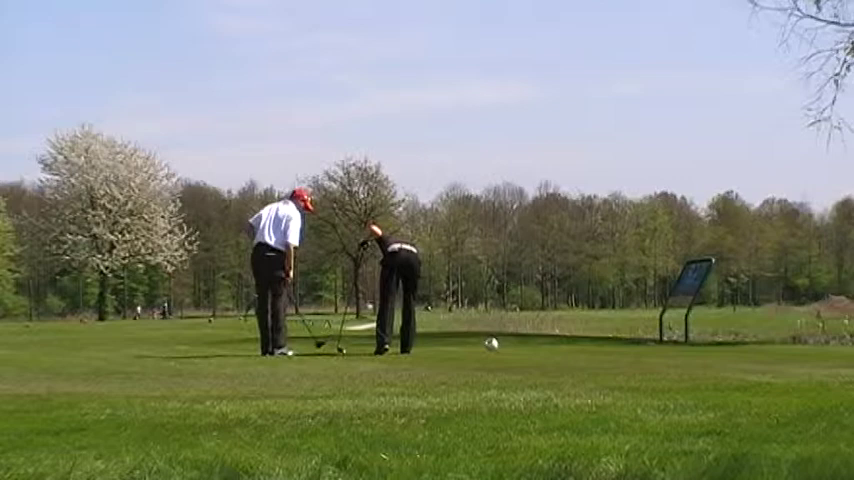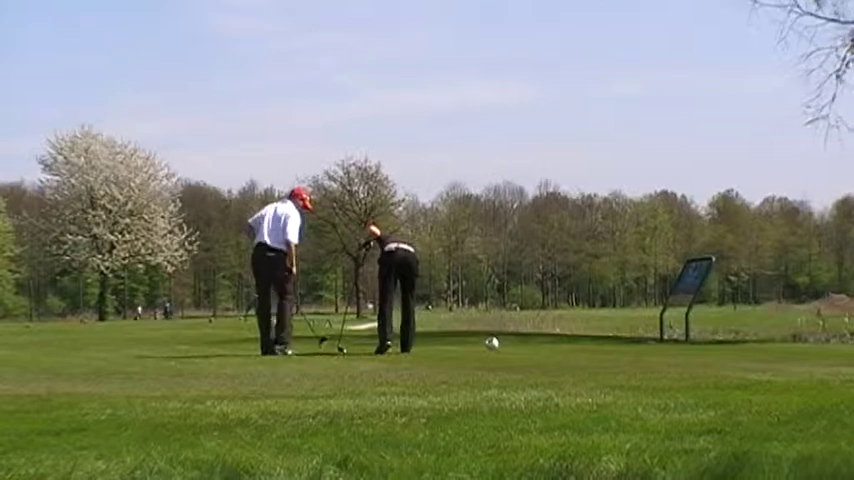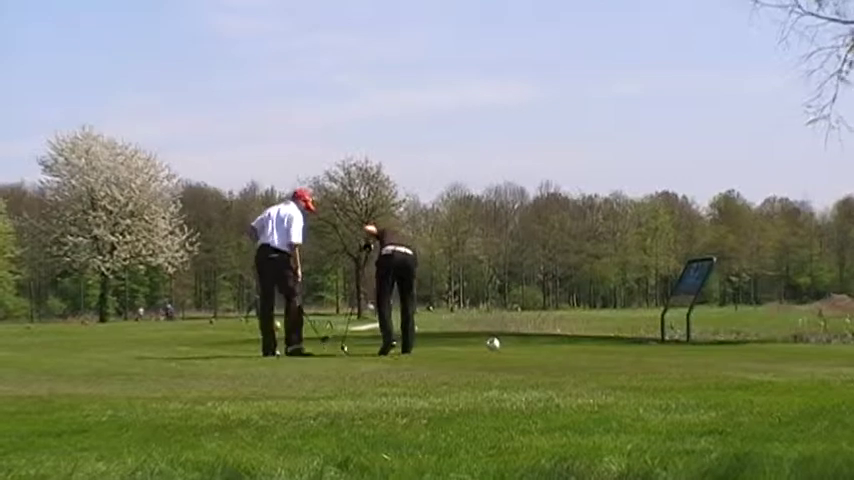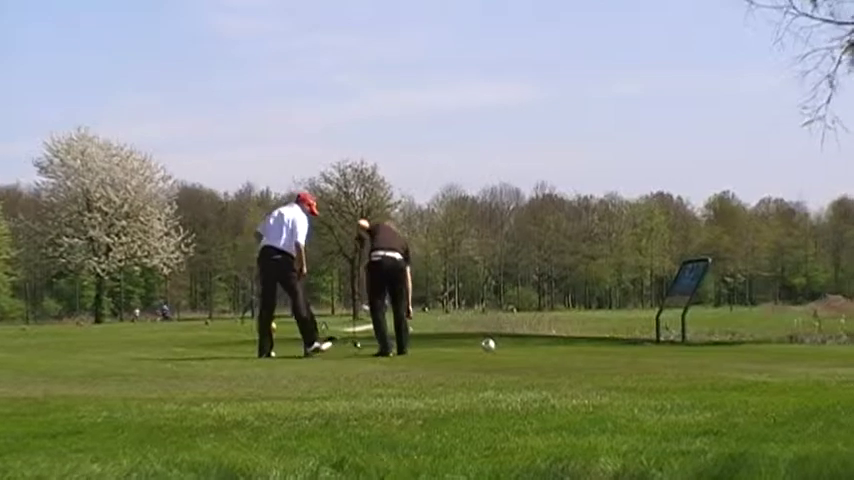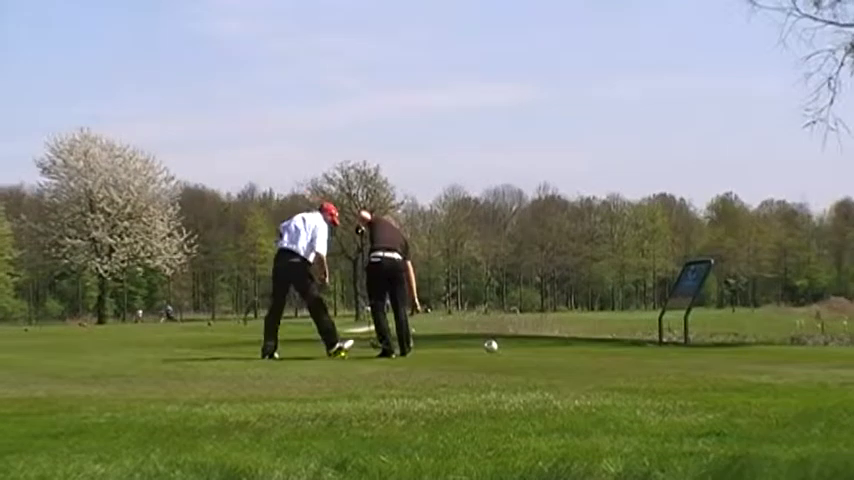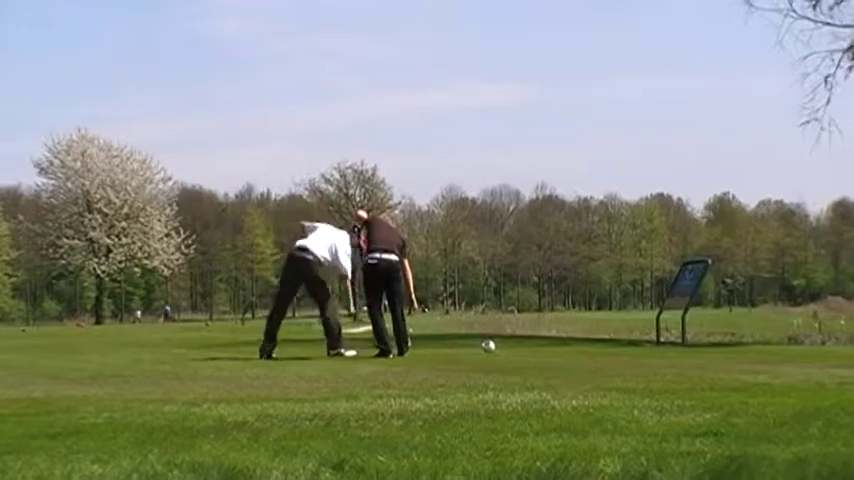
dt=0.2s
person 1, frame 1
left shoulder: (270, 207)
right shoulder: (294, 215)
left elbow: (250, 226)
right elbow: (290, 244)
right wrist: (290, 269)
left hip: (258, 253)
right hip: (275, 256)
left knee: (263, 299)
right knee: (279, 300)
left ankle: (267, 347)
right ankle: (278, 346)
person 1, frame 2
left shoulder: (269, 208)
right shoulder: (293, 214)
left elbow: (249, 226)
right elbow: (290, 242)
right wrist: (293, 265)
left hip: (258, 254)
right hip: (276, 256)
left knee: (263, 300)
right knee: (286, 297)
left ankle: (267, 346)
right ankle: (280, 342)
person 1, frame 3
left shoulder: (272, 210)
right shoulder: (296, 214)
left elbow: (252, 229)
right elbow: (293, 243)
right wrist: (297, 267)
left hip: (261, 256)
right hip: (279, 258)
left knee: (266, 303)
right knee: (293, 299)
left ankle: (268, 349)
right ankle: (293, 344)
person 1, frame 4
left shoulder: (276, 212)
right shoulder: (300, 216)
left elbow: (258, 234)
right elbow: (299, 243)
right wrist: (303, 265)
left hip: (264, 256)
right hip: (282, 259)
left knee: (266, 304)
right knee: (299, 300)
left ankle: (264, 350)
right ankle: (311, 343)
person 1, frame 5
left shoulder: (299, 217)
right shoulder: (321, 225)
left elbow: (281, 230)
right elbow: (319, 253)
right wrist: (325, 275)
left hip: (280, 258)
right hip: (298, 263)
left knee: (276, 305)
right knee: (315, 303)
left ankle: (268, 349)
right ankle: (333, 344)
person 1, frame 6
left shoulder: (328, 229)
right shoulder: (344, 244)
left elbow: (305, 225)
right elbow: (346, 275)
left hip: (294, 256)
right hip: (311, 262)
left knee: (281, 301)
right knee: (327, 304)
left ankle: (266, 349)
right ankle: (335, 348)
person 2, frame 1
left shoulder: (386, 240)
left elbow: (373, 227)
left wrist: (368, 240)
left hip: (394, 254)
right hip: (413, 256)
left knee: (387, 302)
right knee: (409, 304)
left ankle: (383, 342)
right ankle: (407, 347)
person 2, frame 2
left shoulder: (385, 239)
left elbow: (372, 229)
left wrist: (370, 240)
left hip: (391, 253)
right hip: (410, 256)
left knee: (386, 301)
right knee: (408, 304)
left ankle: (385, 339)
right ankle: (407, 345)
person 2, frame 3
left shoulder: (386, 232)
right shoulder: (410, 248)
left elbow: (367, 228)
right elbow: (412, 279)
left wrist: (370, 241)
left hip: (388, 257)
right hip: (407, 258)
left knee: (383, 304)
right knee: (407, 305)
left ankle: (388, 341)
right ankle: (407, 346)
person 2, frame 4
left shoulder: (379, 226)
right shoulder: (403, 240)
left elbow: (361, 223)
right elbow: (407, 276)
left wrist: (362, 235)
right wrist: (408, 304)
left hip: (378, 261)
right hip: (397, 262)
left knee: (377, 307)
right knee: (399, 308)
left ankle: (385, 347)
right ankle: (402, 348)
person 2, frame 5
left shoulder: (378, 221)
right shoulder: (401, 236)
left elbow: (362, 214)
right elbow: (409, 270)
left wrist: (362, 226)
right wrist: (414, 298)
left hip: (377, 262)
right hip: (396, 263)
left knee: (378, 308)
right knee: (400, 308)
left ankle: (388, 349)
right ankle: (405, 347)
person 2, frame 6
left shoulder: (374, 221)
right shoulder: (398, 236)
left elbow: (359, 213)
right elbow: (406, 268)
left wrist: (359, 225)
right wrist: (411, 295)
left hip: (373, 264)
right hip: (393, 264)
left knee: (374, 309)
right knee: (397, 309)
left ankle: (385, 349)
right ankle: (403, 347)
